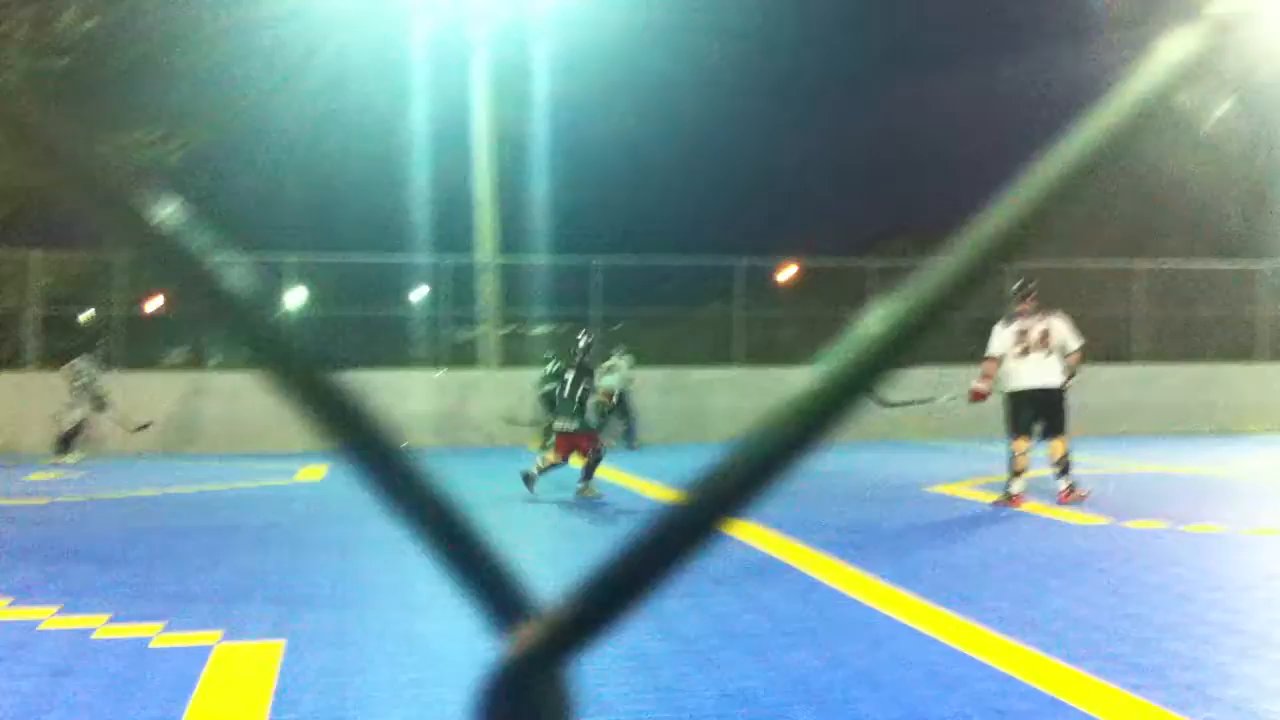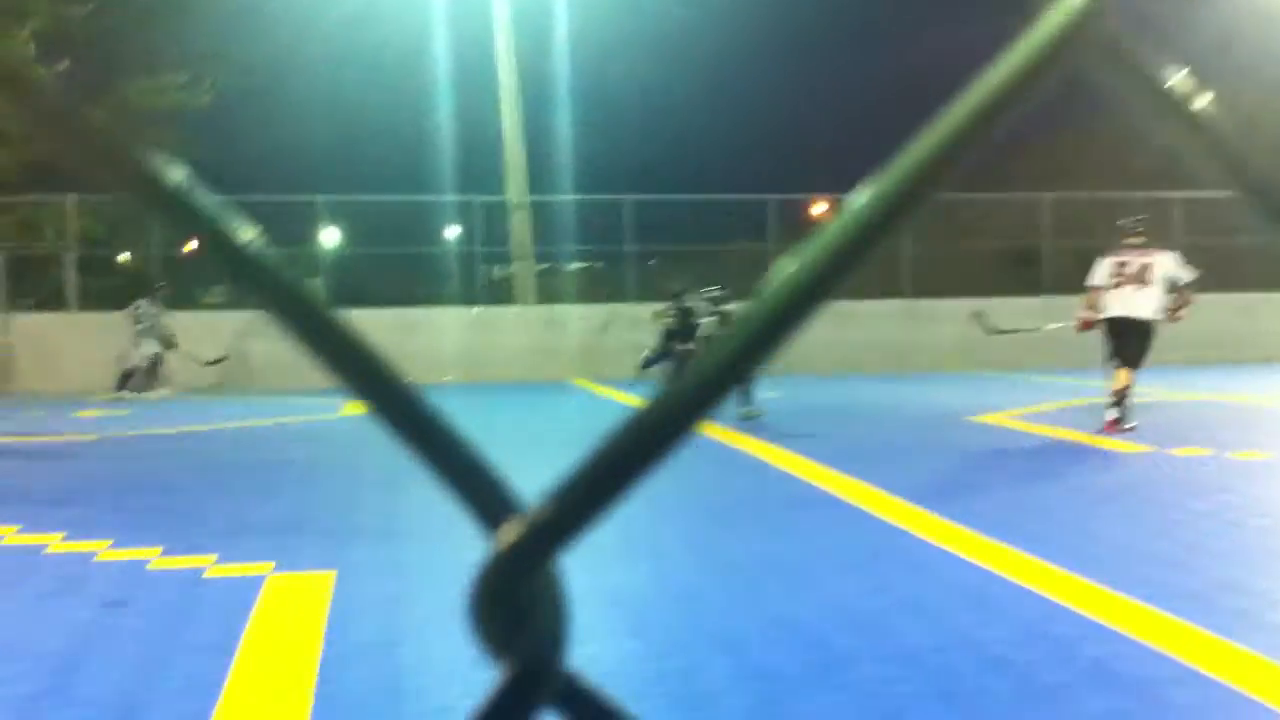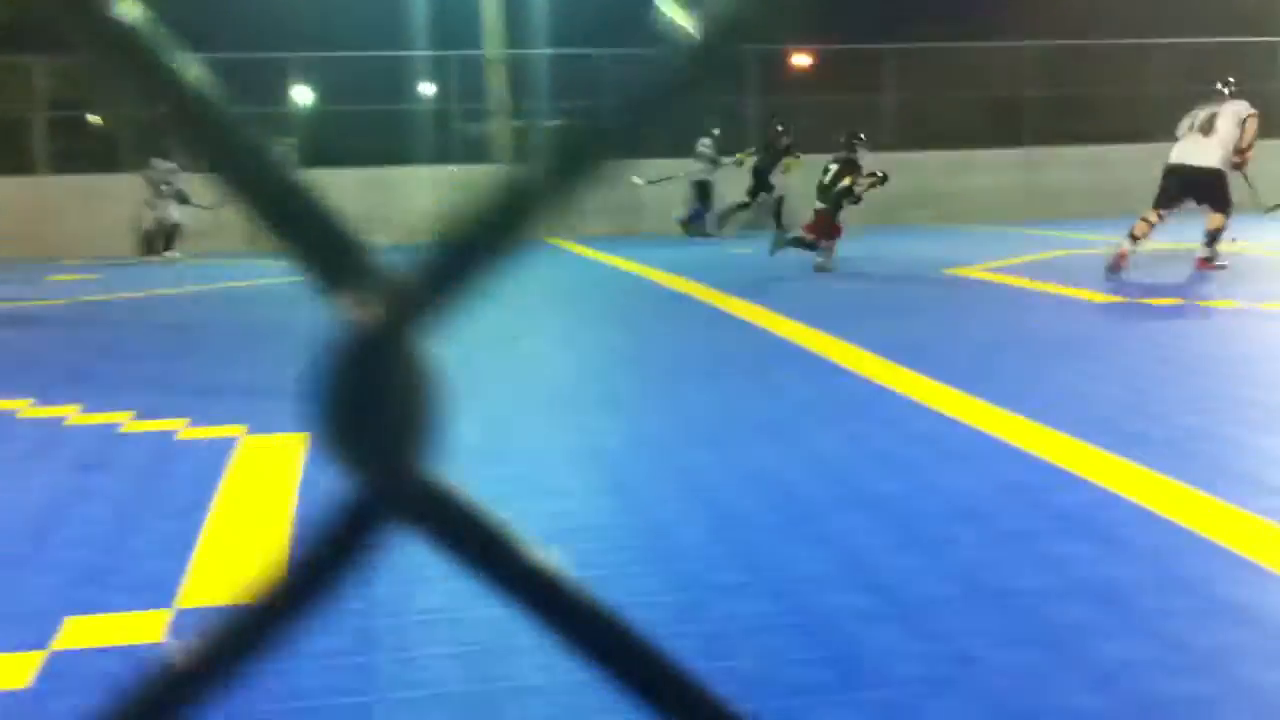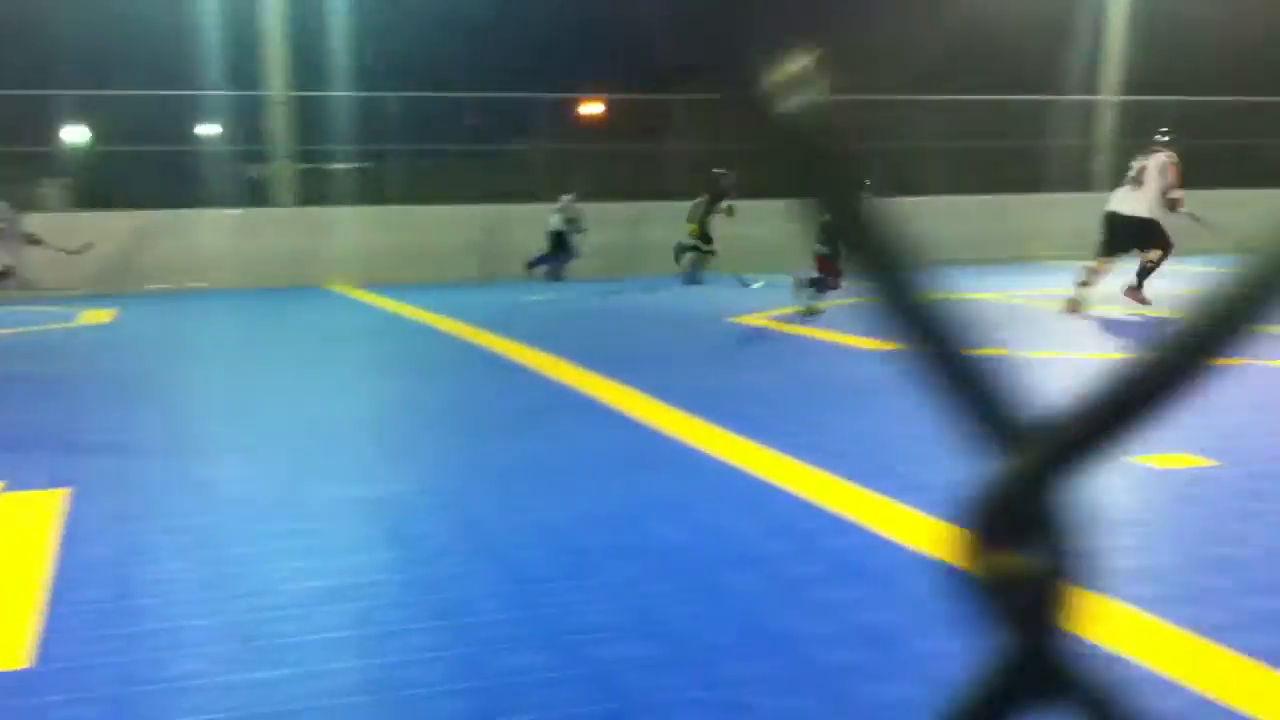
dt=0.5s
person 1, frame 1
left shoulder: (1005, 325)
right shoulder: (1056, 319)
left elbow: (993, 358)
right elbow: (1075, 351)
left wrist: (982, 385)
right wrist: (1065, 377)
left hip: (1020, 389)
right hip: (1052, 387)
left knee: (1020, 439)
right knee: (1056, 435)
left ankle: (1014, 491)
right ankle: (1066, 488)
person 1, frame 2
left shoulder: (1109, 257)
right shoulder: (1163, 257)
left elbow: (1095, 288)
right elbow: (1186, 281)
left wrist: (1087, 314)
right wrist: (1179, 307)
left hip: (1112, 316)
right hip: (1141, 318)
left knee: (1119, 362)
right knee: (1126, 366)
left ankle: (1115, 411)
right ankle: (1114, 418)
person 1, frame 3
left shoulder: (1199, 111)
right shoulder: (1238, 107)
left elbow: (1181, 135)
right elbow: (1251, 119)
right wrist: (1243, 153)
left hip: (1176, 165)
right hip: (1210, 170)
left knee: (1158, 211)
right knee: (1221, 209)
left ankle: (1124, 251)
right ankle: (1206, 255)
person 1, frame 4
left shoulder: (1139, 160)
right shoulder: (1166, 158)
right elbow: (1168, 167)
right wrist: (1175, 195)
left hip: (1114, 213)
right hip: (1138, 219)
left knee: (1104, 258)
right knee: (1163, 248)
left ankle: (1078, 298)
right ankle: (1136, 287)
